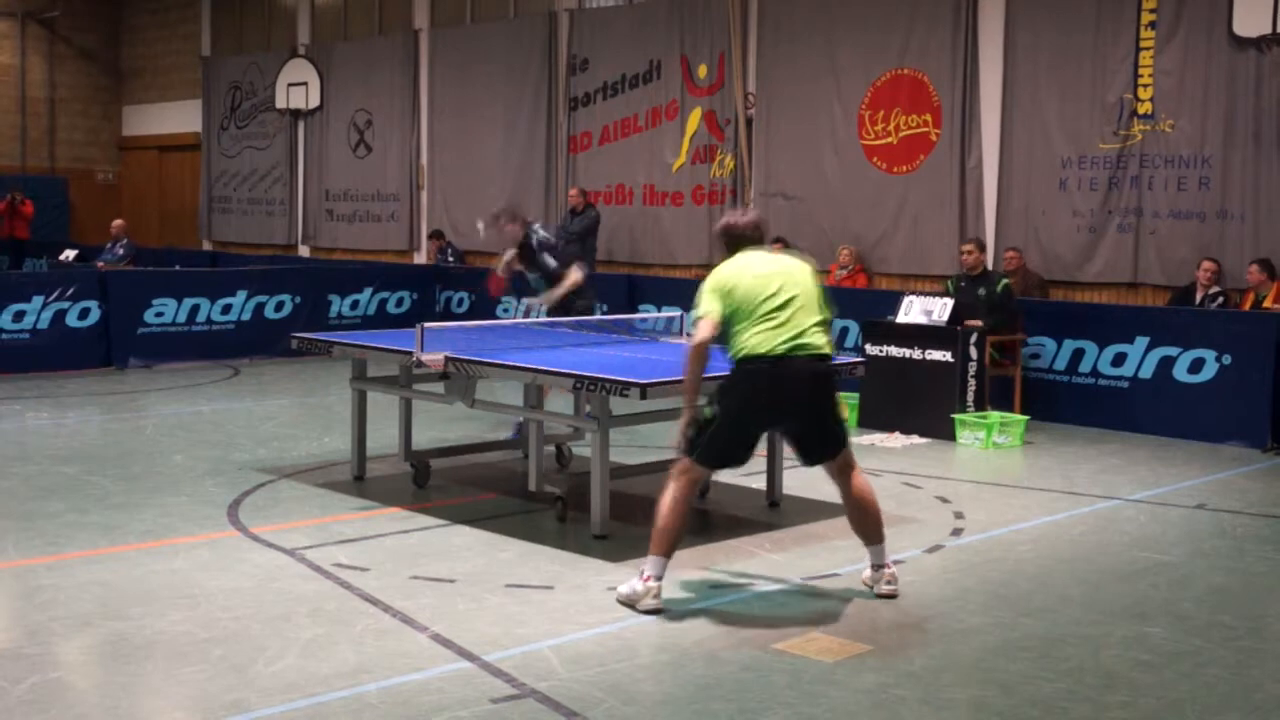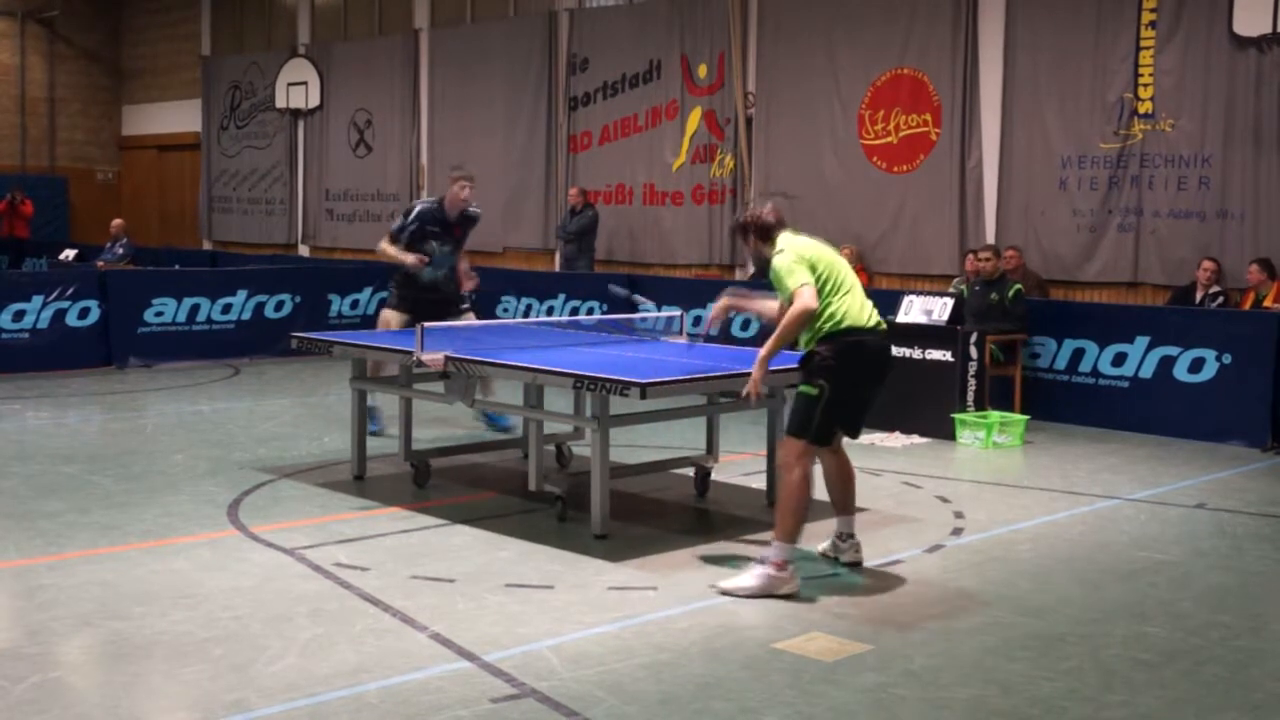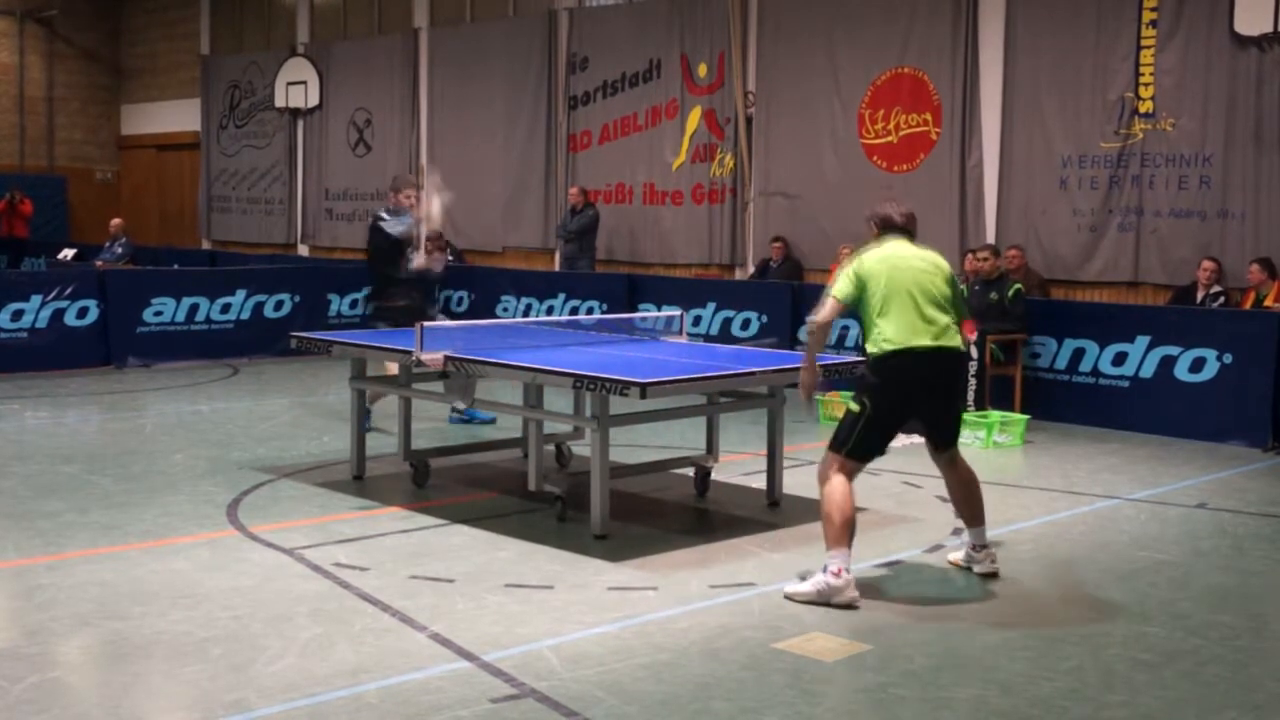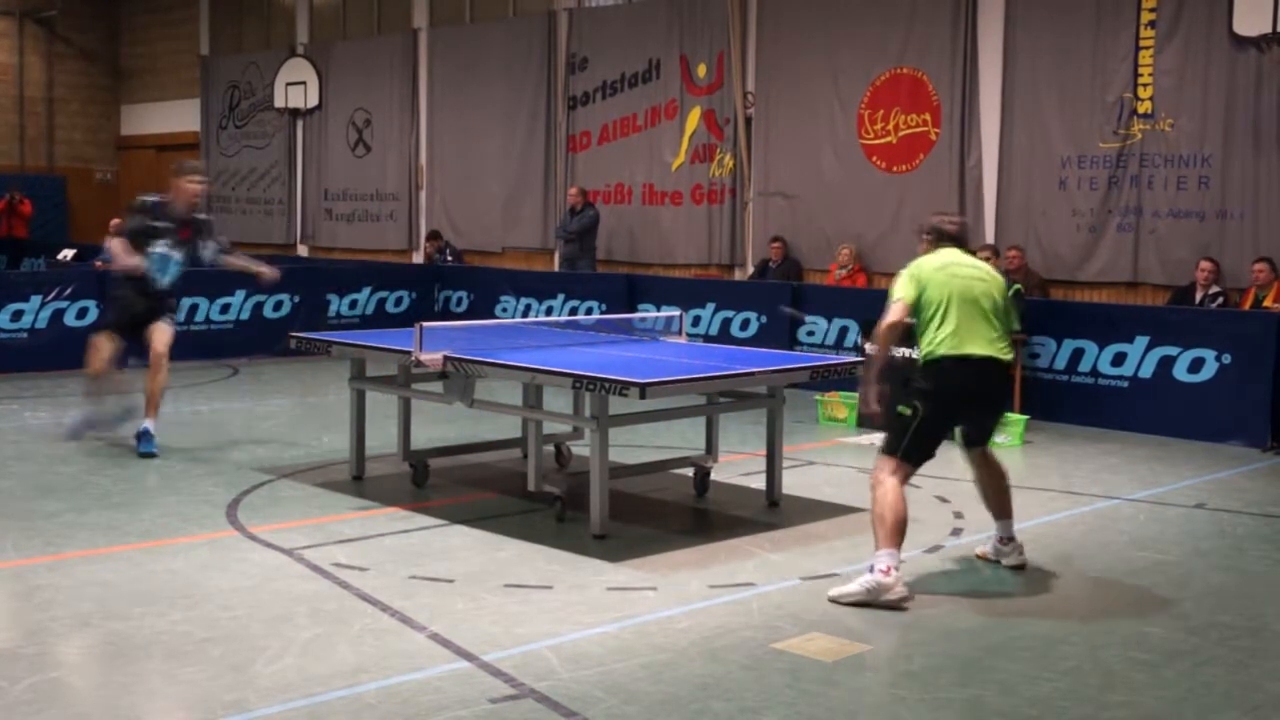
dt=1s
person 1, frame 1
left shoulder: (722, 275)
right shoulder: (801, 265)
left elbow: (701, 340)
right elbow: (827, 331)
left wrist: (690, 408)
left hip: (757, 375)
right hip: (813, 373)
left knee: (686, 475)
right knee: (845, 470)
left ankle: (648, 583)
right ankle: (882, 570)
person 1, frame 2
left shoulder: (786, 255)
right shoulder: (807, 244)
left elbow: (807, 307)
right elbow: (785, 308)
left wrist: (763, 357)
right wrist: (739, 300)
left hip: (844, 348)
right hip: (872, 345)
left knee: (794, 455)
right knee: (829, 442)
left ankle: (777, 568)
right ankle: (845, 541)
person 1, frame 3
left shoulder: (863, 263)
right shoulder: (940, 263)
left elbow: (823, 319)
right elbow: (959, 321)
left wrist: (809, 366)
left hip: (895, 367)
right hip: (948, 363)
left knee: (835, 469)
right knee: (948, 455)
left ankle: (837, 575)
right ankle: (980, 550)
person 1, frame 4
left shoulder: (919, 268)
right shoulder: (992, 275)
left elbow: (892, 323)
right elbow: (1009, 333)
left wrist: (872, 380)
left hip: (945, 371)
right hip: (995, 373)
left knee: (888, 472)
right knee: (978, 451)
left ankle: (885, 573)
right ankle: (1007, 544)
person 2, frame 1
left shoulder: (542, 243)
right shoulder: (523, 240)
left elbow: (578, 275)
left wrist: (549, 297)
right wrist: (507, 260)
left hip: (575, 305)
right hip: (559, 306)
person 2, frame 2
left shoulder: (471, 217)
right shoulder: (421, 211)
right elbow: (383, 247)
left wrist: (464, 271)
right wrist: (405, 258)
left hip: (446, 293)
right hip: (409, 290)
left ankle: (486, 408)
right ankle: (371, 407)
person 2, frame 3
left shoulder: (403, 231)
right shoulder: (382, 222)
right elbow: (415, 224)
left wrist: (429, 261)
left hip: (414, 308)
right hip: (389, 312)
right knee: (395, 376)
left ankle: (461, 408)
right ankle: (365, 408)
person 2, frame 4
left shoulder: (199, 224)
right shoulder: (148, 207)
left elbow: (218, 256)
right elbow: (116, 240)
left wrist: (255, 267)
right wrist: (122, 256)
left hip: (159, 304)
right hip: (124, 297)
left knee: (159, 354)
right knee: (97, 368)
left ankle: (147, 429)
right ankle: (96, 410)
